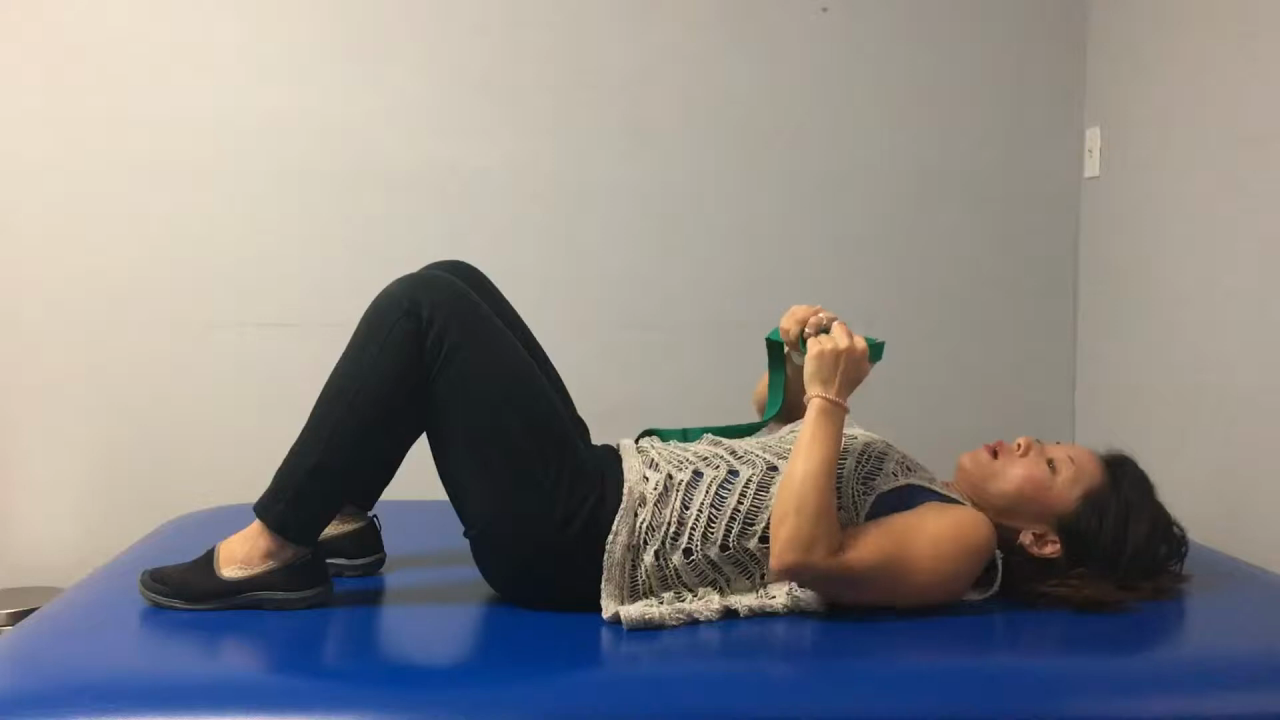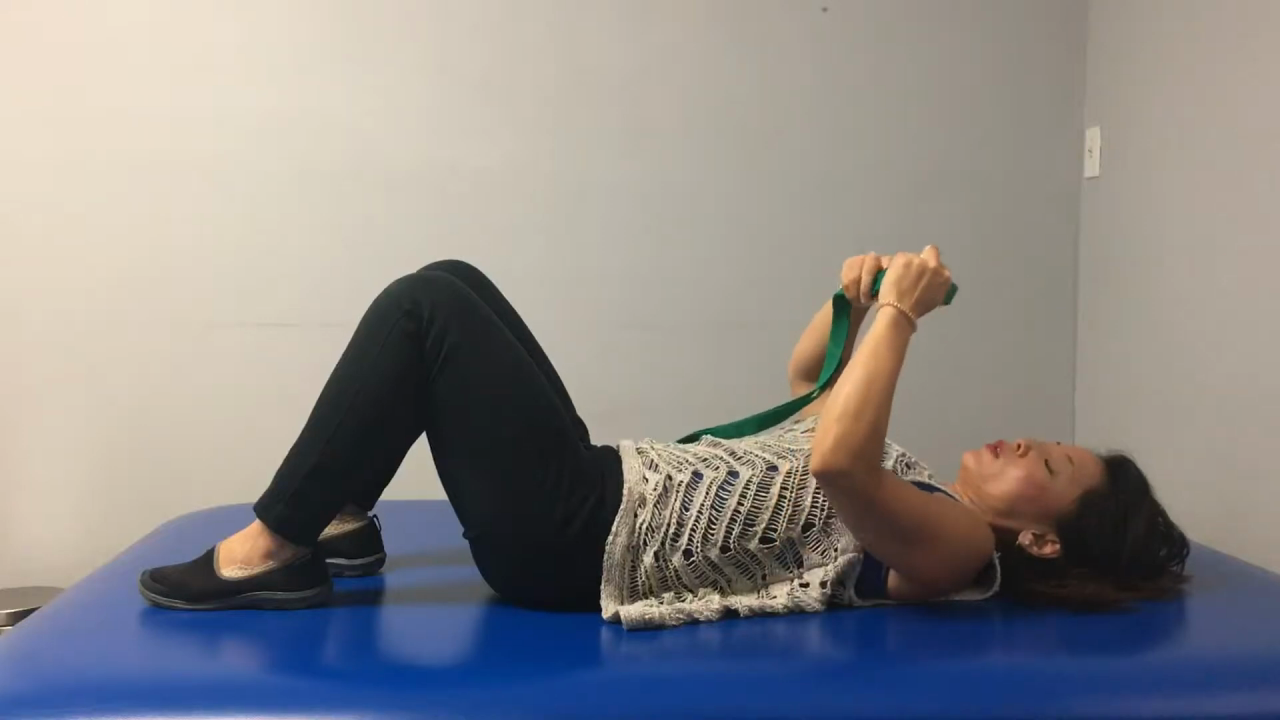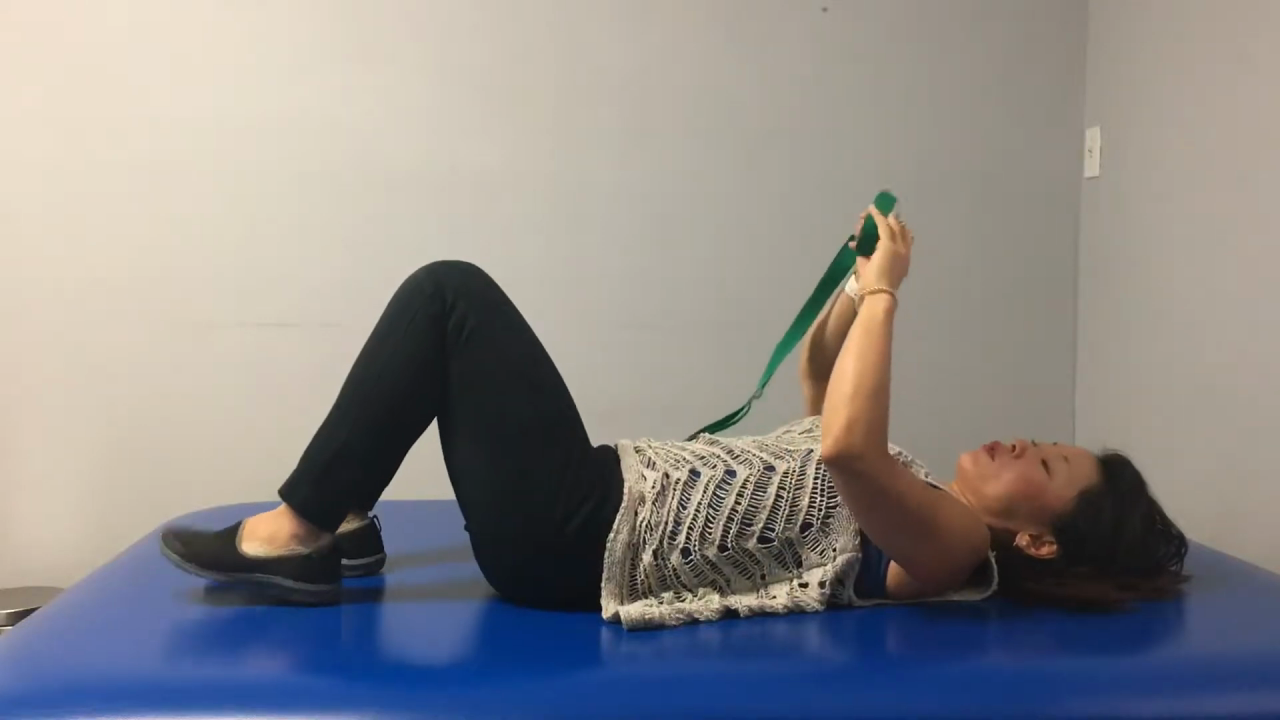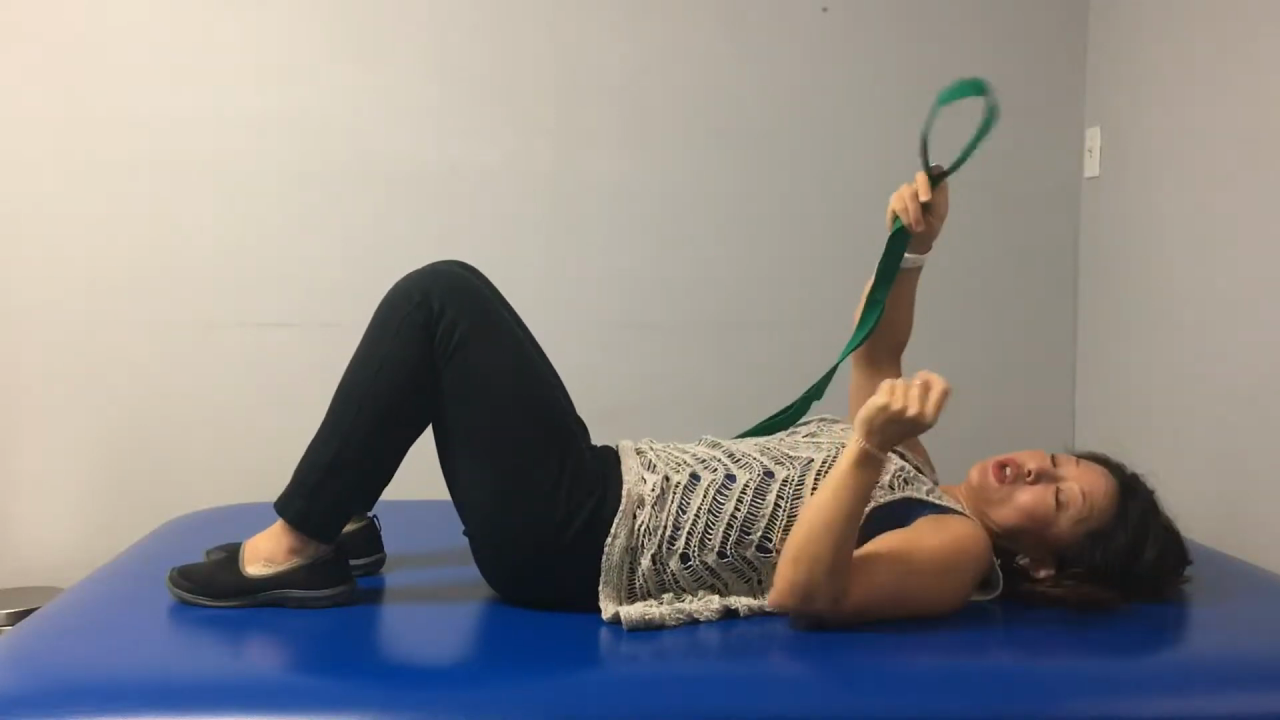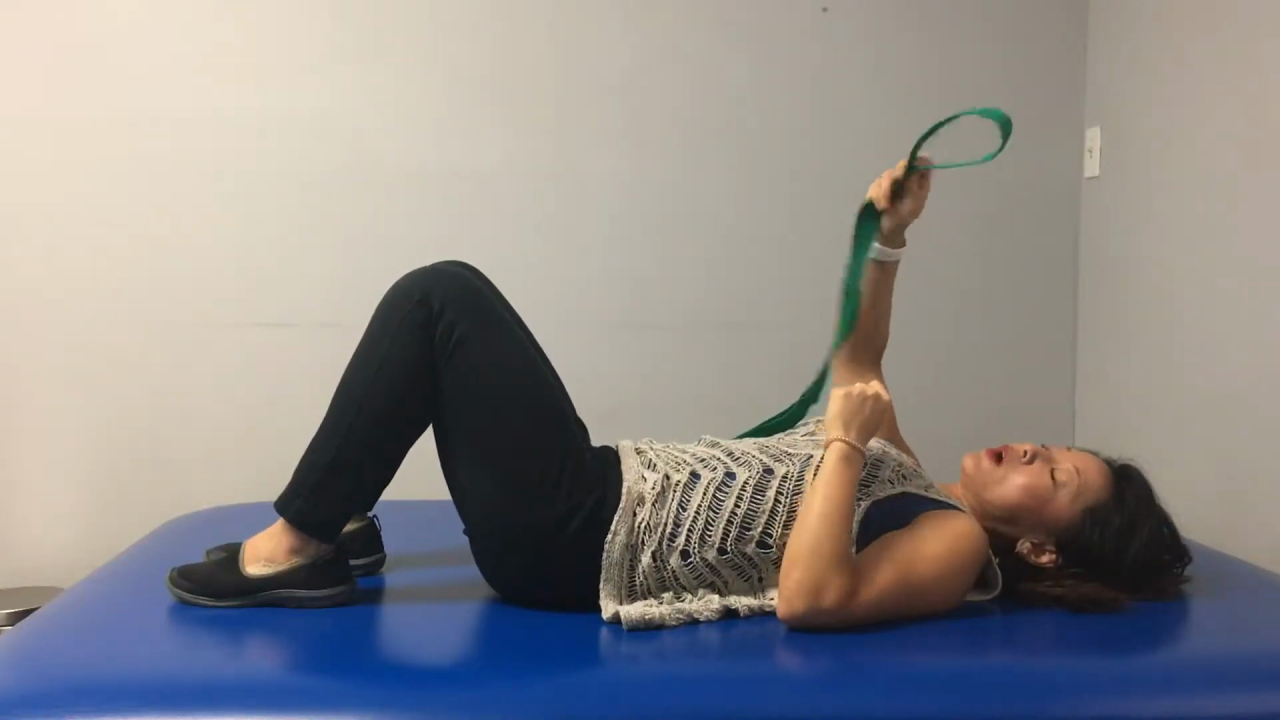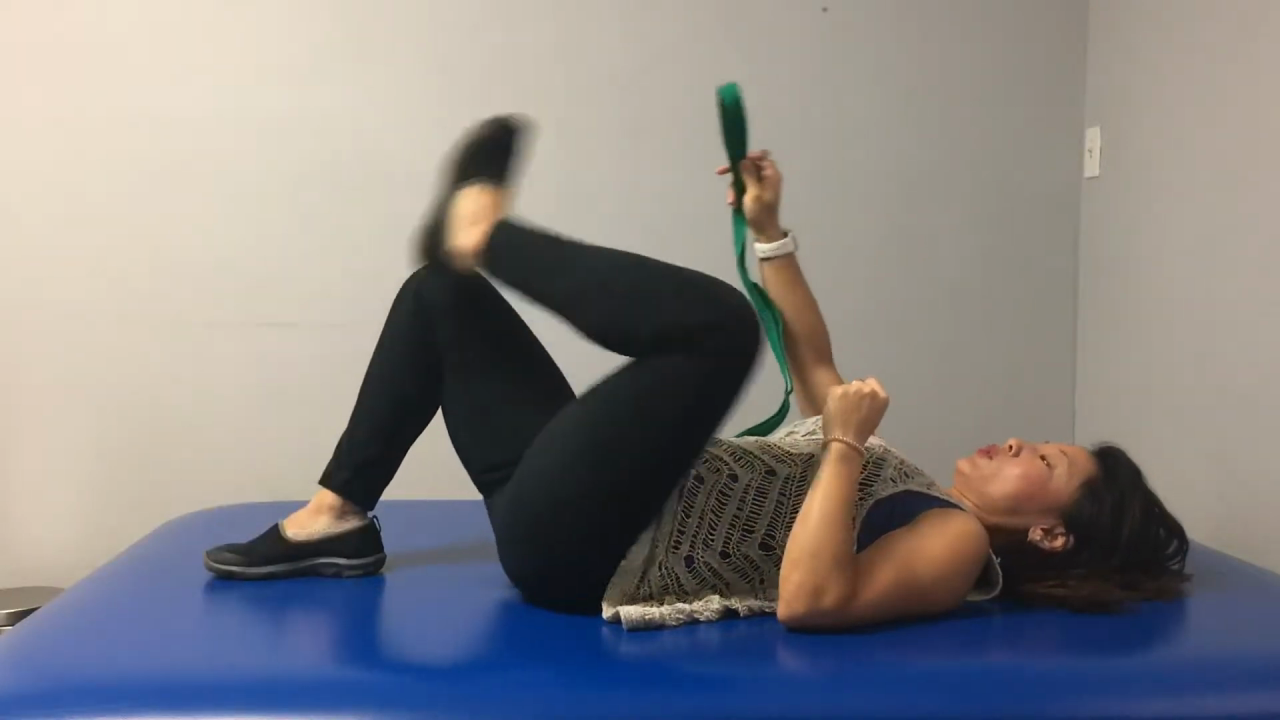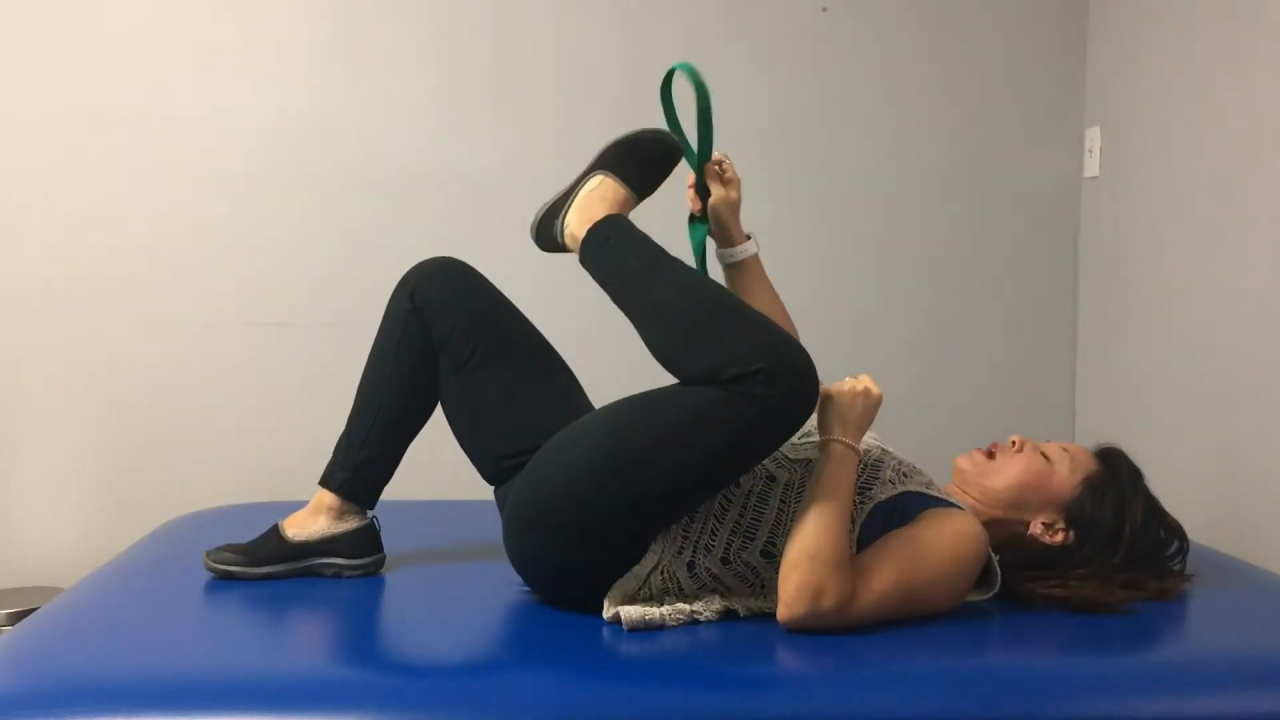
dt=0.7s
person 1, frame 1
left shoulder: (962, 545)
right shoulder: (922, 497)
left elbow: (797, 554)
right elbow: (780, 420)
left wrist: (826, 394)
right wrist: (798, 356)
left hip: (578, 544)
right hip: (608, 483)
left knee: (426, 308)
right knee: (451, 284)
left ankle: (274, 549)
right ankle: (338, 519)
person 1, frame 2
left shoulder: (952, 548)
right shoulder: (923, 494)
left elbow: (836, 460)
right elbow: (808, 379)
left wrist: (900, 317)
right wrist: (850, 301)
left hip: (578, 544)
right hip: (601, 493)
left knee: (423, 309)
right knee: (451, 285)
left ankle: (274, 549)
right ankle: (337, 524)
person 1, frame 3
left shoulder: (949, 545)
right shoulder: (917, 497)
left elbow: (846, 445)
right elbow: (820, 372)
left wrist: (885, 292)
right wrist: (865, 282)
left hip: (571, 542)
right hip: (605, 493)
left knee: (447, 295)
right knee: (454, 293)
left ankle: (299, 530)
right ankle: (340, 522)
person 1, frame 4
left shoulder: (958, 552)
right shoulder: (918, 485)
left elbow: (800, 591)
right elbow: (871, 358)
left wrist: (868, 443)
right wrist: (912, 247)
left hip: (573, 545)
right hip: (604, 492)
left knee: (442, 295)
right knee: (447, 294)
left ankle: (301, 544)
right ankle: (333, 528)
person 1, frame 5
left shoulder: (955, 546)
right shoulder: (908, 483)
left elbow: (809, 596)
right elbow: (856, 358)
left wrist: (844, 444)
right wrist: (887, 238)
left hip: (572, 546)
right hip: (603, 491)
left knee: (443, 296)
right knee: (443, 298)
left ankle: (297, 547)
right ankle: (335, 526)
person 1, frame 6
left shoulder: (956, 546)
right shoulder: (909, 489)
left elbow: (807, 600)
right elbow: (815, 366)
left wrist: (845, 446)
right wrist: (768, 229)
left hip: (572, 549)
right hip: (558, 509)
left knee: (720, 323)
right knee: (440, 295)
left ankle: (485, 232)
right ankle: (336, 519)
person 1, frame 7
left shoulder: (957, 543)
right shoulder: (916, 492)
left elbow: (808, 601)
right elbow: (788, 375)
left wrist: (838, 438)
right wrist: (732, 239)
left hip: (577, 541)
right hip: (571, 496)
left knee: (775, 379)
right knee: (439, 286)
left ankle: (594, 225)
right ankle: (338, 517)
